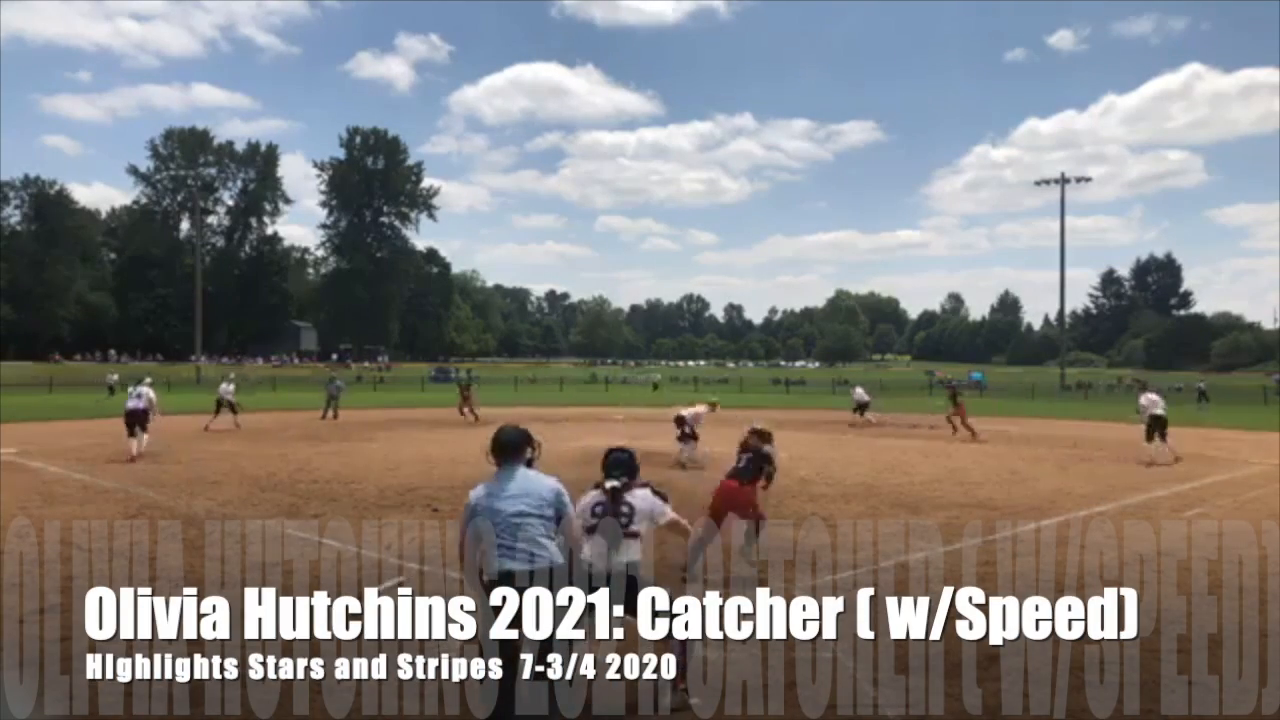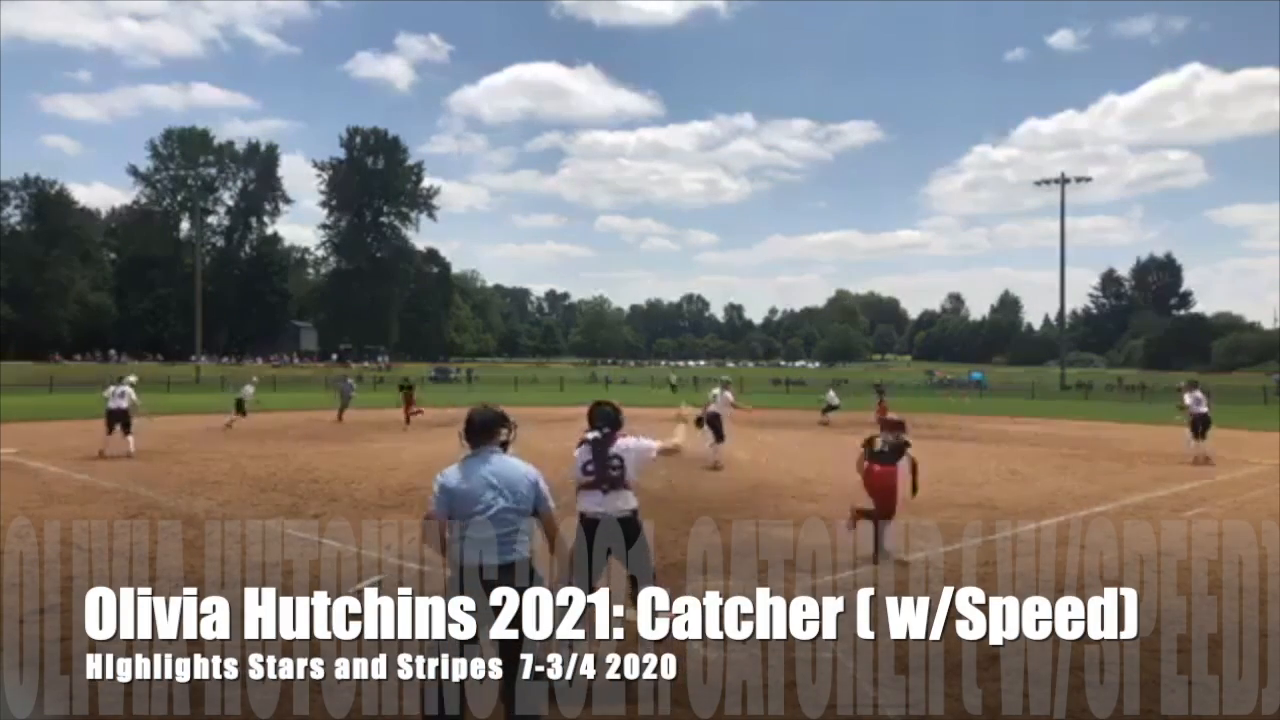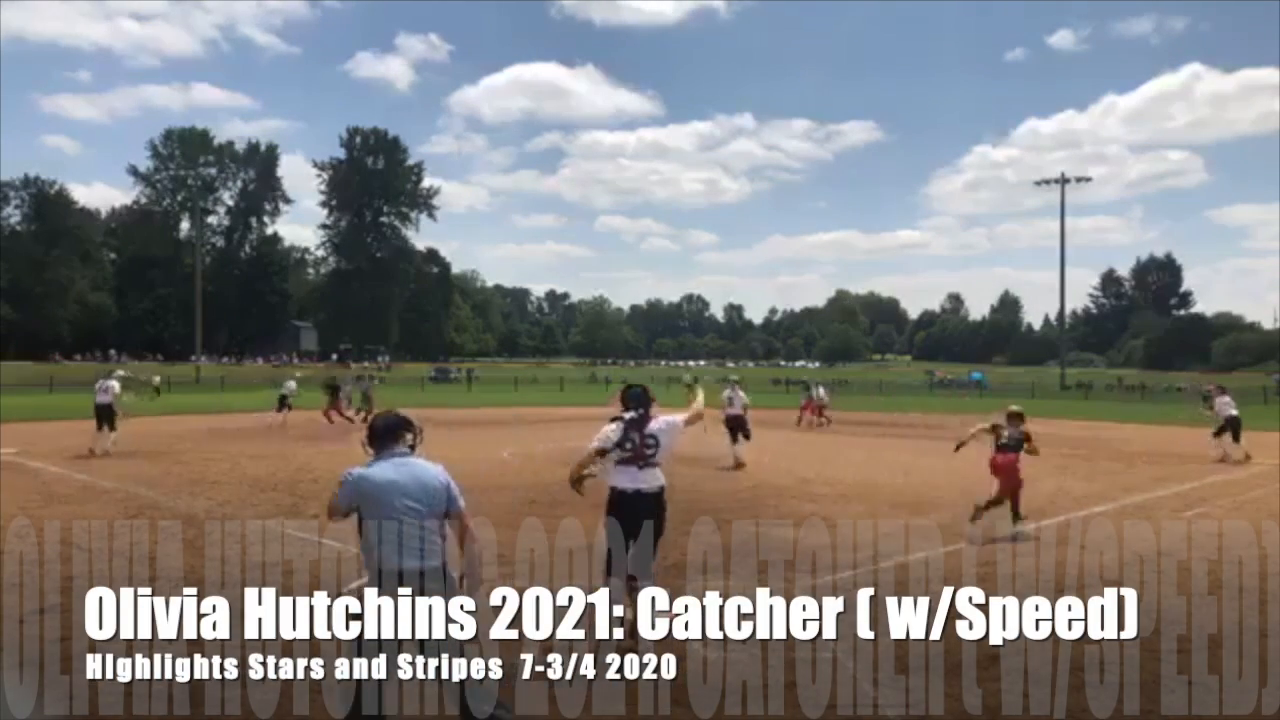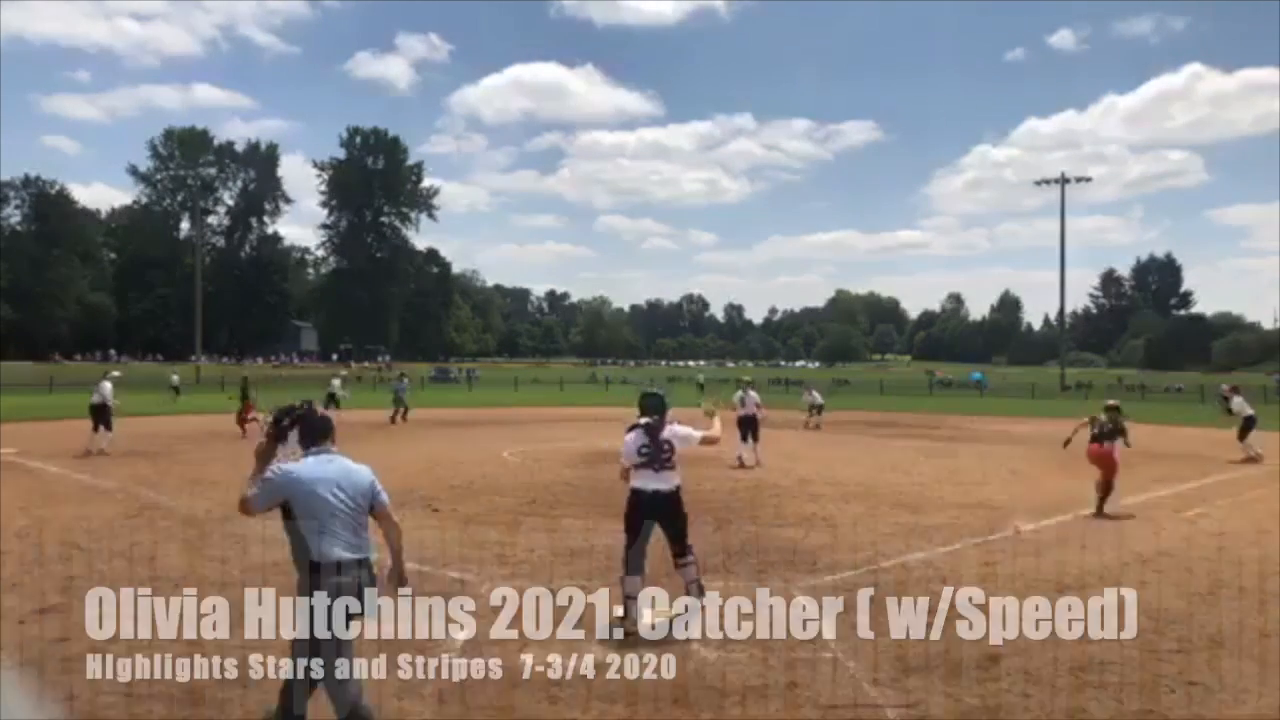
dt=0.4s
person 1, frame 1
left shoulder: (478, 496)
right shoulder: (551, 486)
left elbow: (466, 553)
right elbow: (573, 538)
left wrist: (482, 592)
left hip: (501, 583)
right hip: (548, 580)
left knee: (506, 664)
right knee: (547, 662)
person 1, frame 2
left shoulder: (449, 478)
right shoulder: (527, 472)
left elbow: (432, 537)
right elbow: (552, 530)
left hip: (468, 578)
right hip: (516, 576)
right knee: (516, 665)
person 1, frame 3
left shoulder: (359, 478)
right shoulder: (437, 473)
left elbow: (334, 513)
right elbow: (463, 527)
left hip: (387, 585)
right hip: (436, 581)
right knee: (458, 658)
person 1, frame 4
left shoulder: (287, 473)
right shoulder: (361, 472)
left elbow: (246, 506)
right elbow: (390, 522)
left wrist: (260, 467)
right wrist: (397, 563)
left hip: (324, 578)
right hip: (359, 573)
left knee: (334, 665)
right knee: (309, 647)
person 2, frame 1
left shoulder: (589, 499)
right shoulder: (645, 497)
right elbow: (685, 530)
left hip: (590, 578)
right hip: (626, 579)
right ankle: (680, 684)
person 2, frame 2
left shoulder: (581, 452)
right shoulder: (632, 446)
left elbow: (579, 486)
right elbow: (676, 447)
right wrist: (681, 424)
left hip: (591, 525)
right hip: (625, 524)
left knee: (581, 588)
right knee: (643, 578)
person 2, frame 3
left shoulder: (613, 430)
right shoulder: (663, 425)
left elbow: (588, 460)
right elbow: (698, 413)
left wrist: (575, 476)
right wrist: (697, 391)
left hip: (621, 500)
right hip: (651, 501)
left knee: (616, 561)
right knee: (644, 561)
person 2, frame 4
left shoulder: (632, 437)
right shoulder: (677, 433)
left elbow: (624, 475)
right elbow: (714, 438)
right wrist: (716, 419)
left hip: (640, 500)
right hip: (669, 499)
left knee: (634, 557)
right knee: (681, 548)
left ankle: (630, 617)
right ankle: (696, 595)
